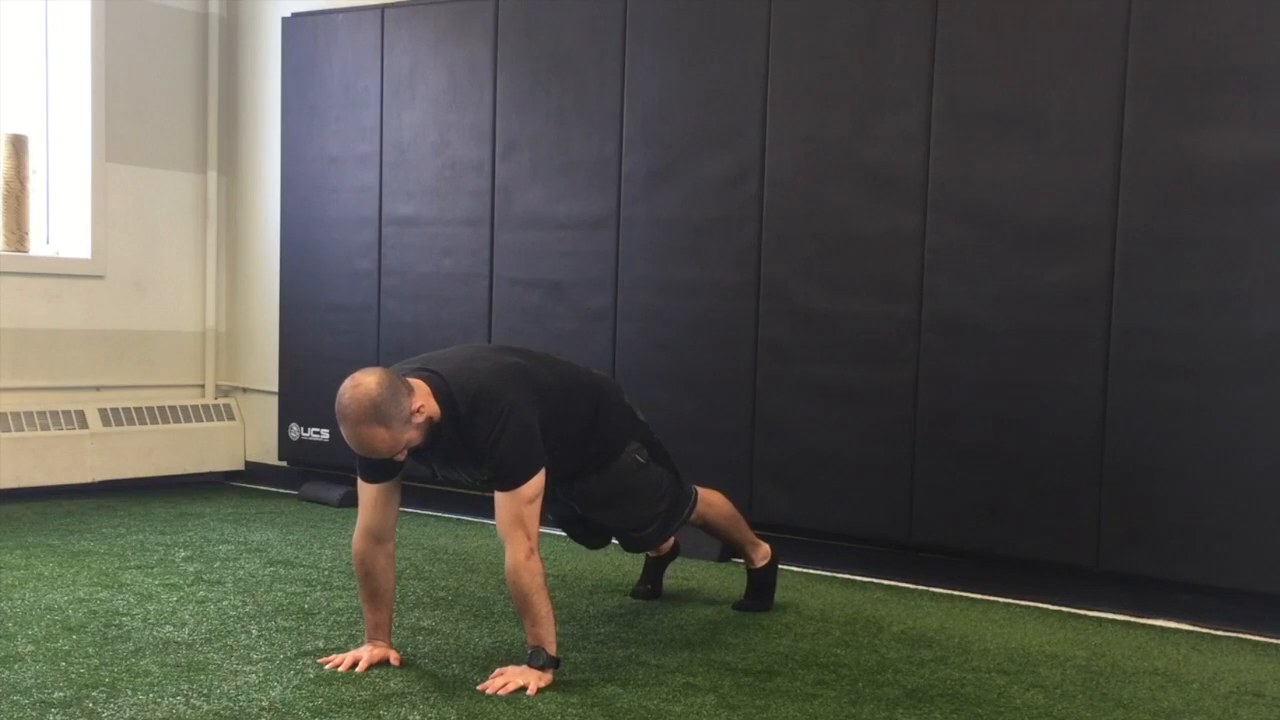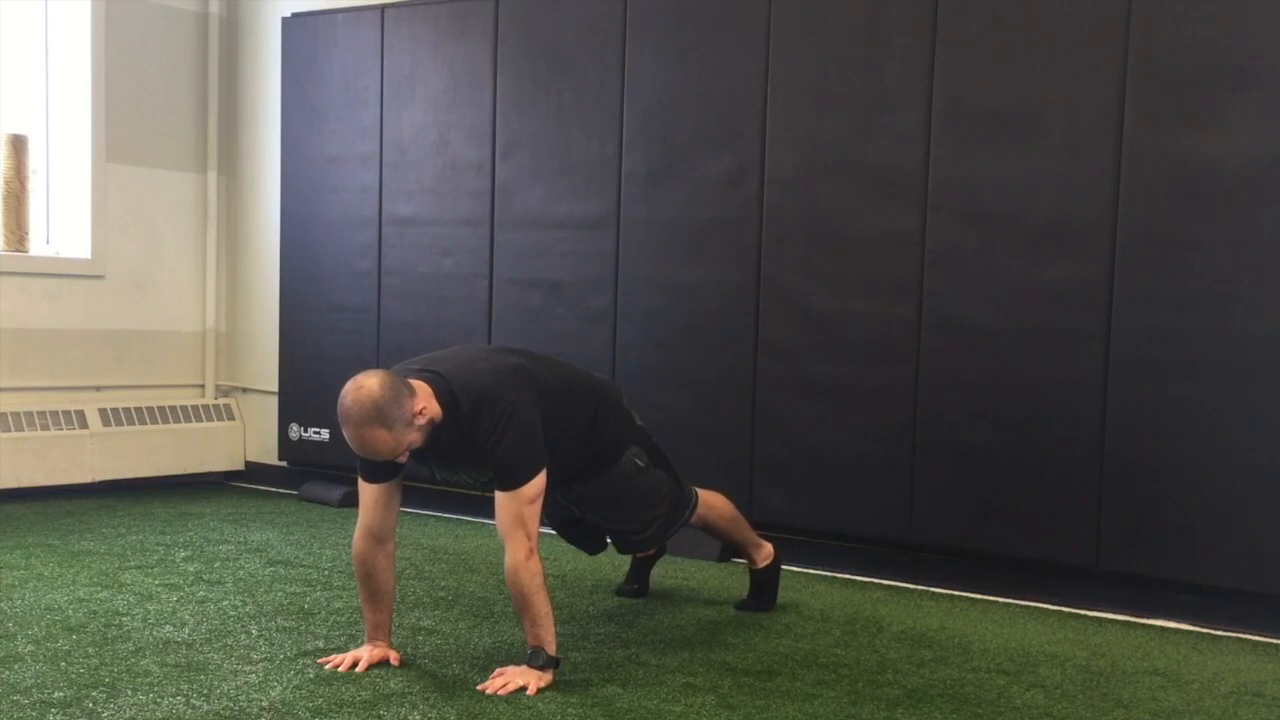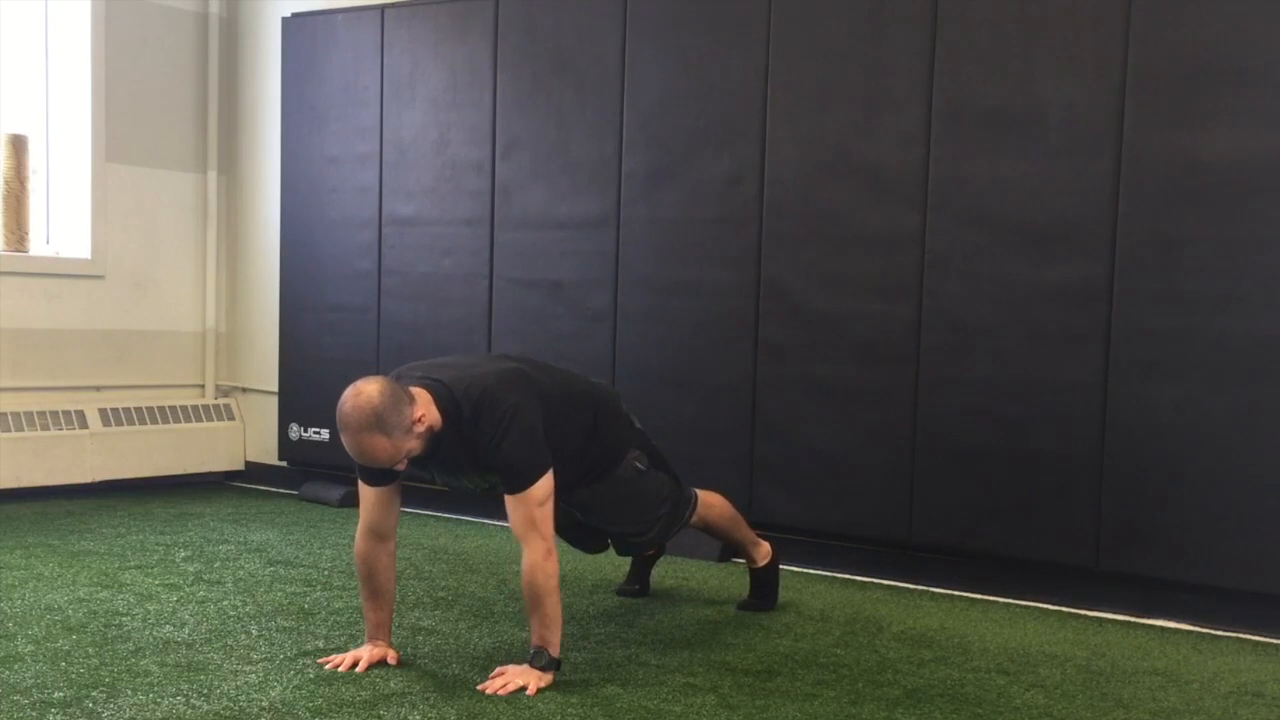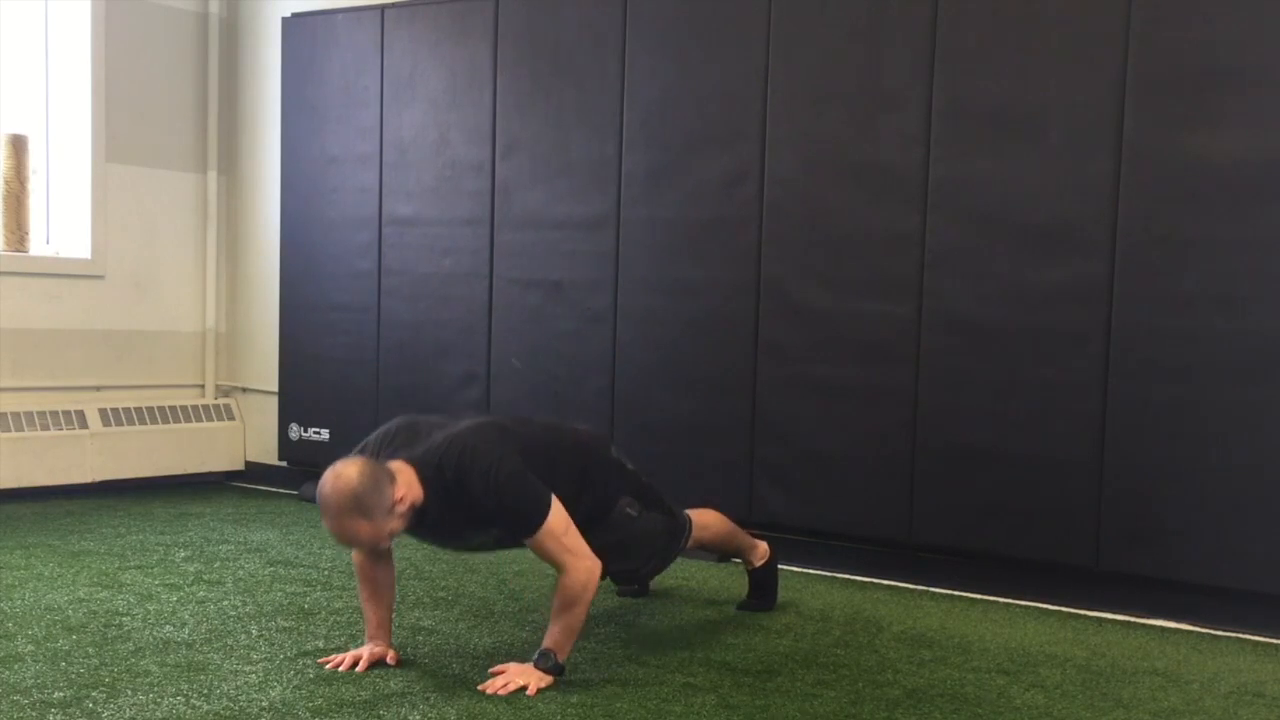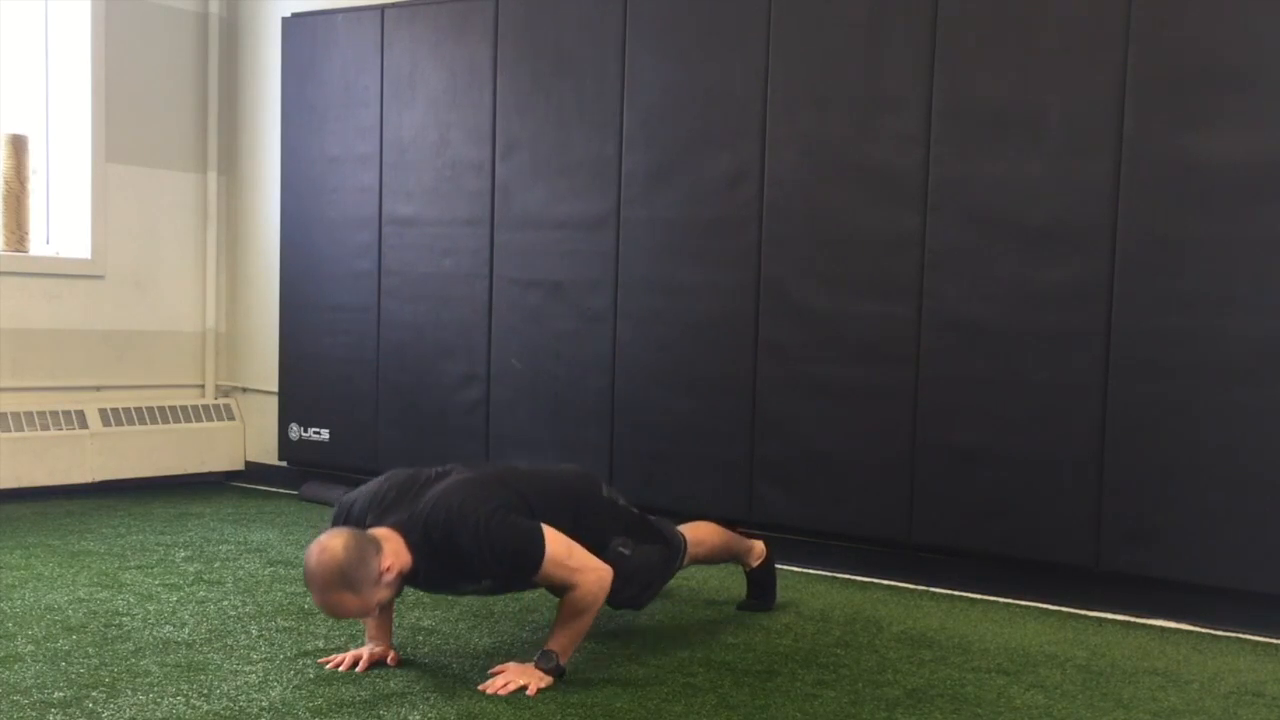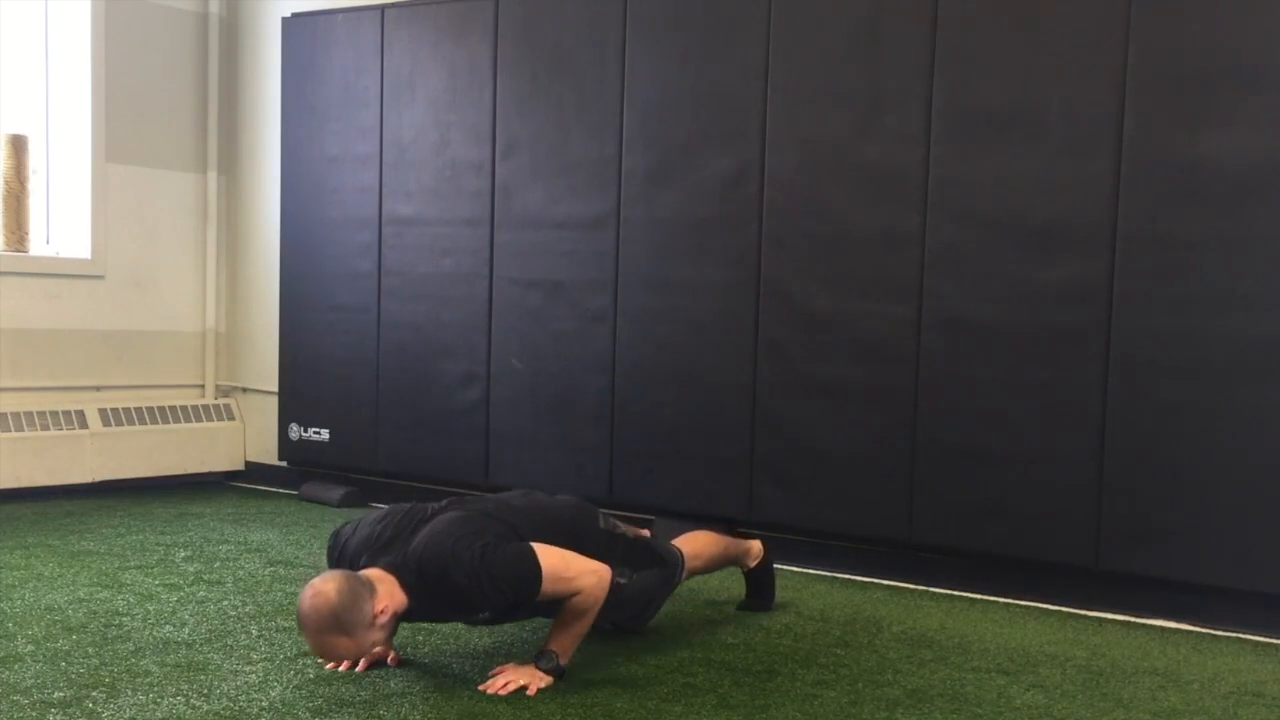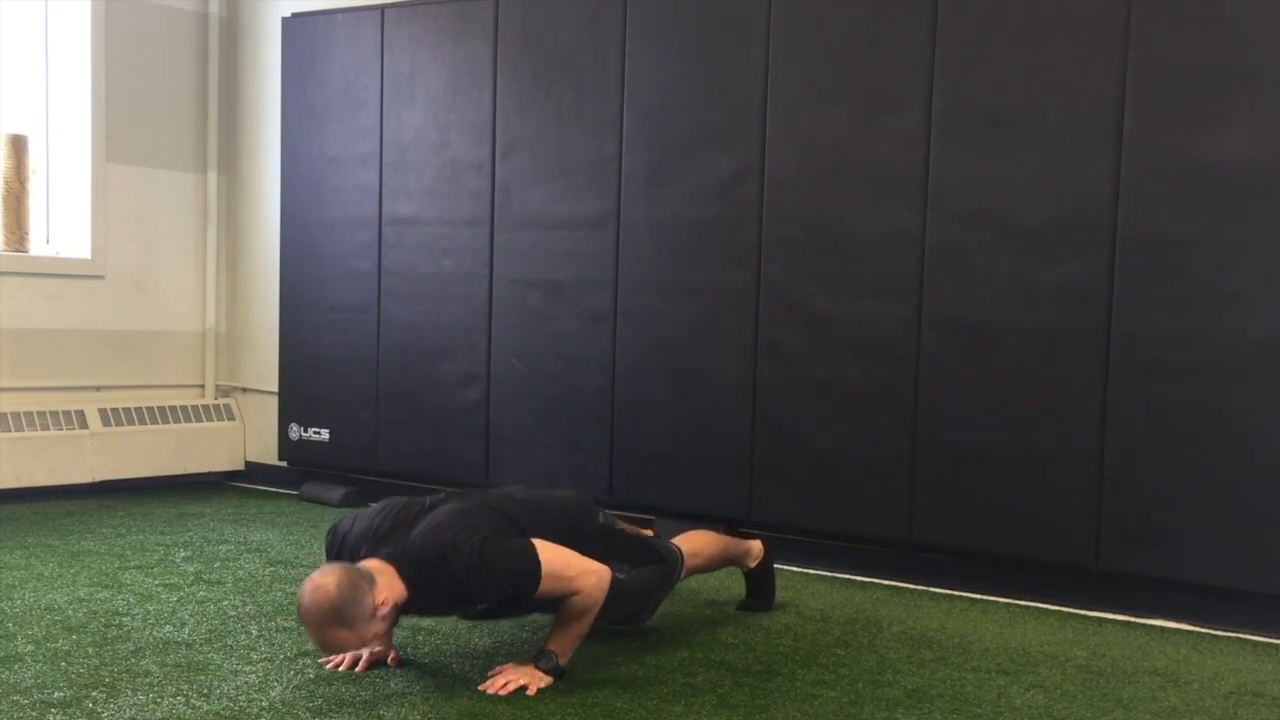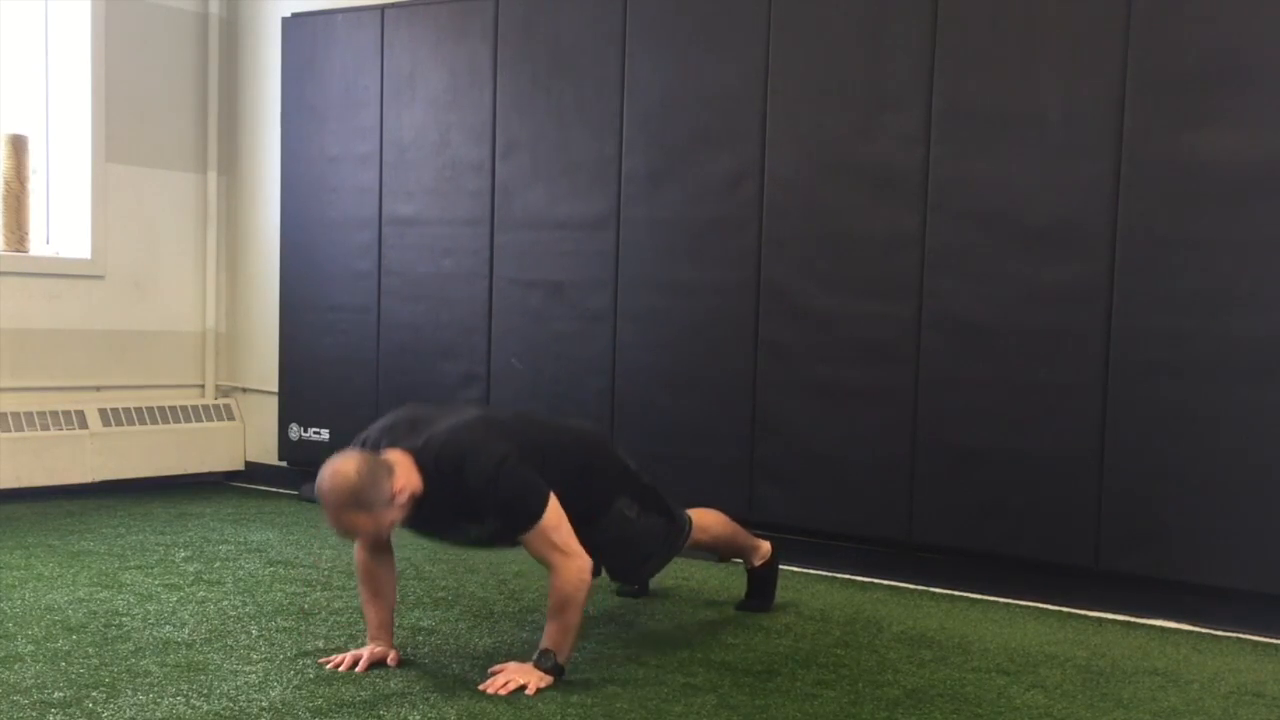
dt=0.3s
person 1, frame 1
left shoulder: (495, 408)
right shoulder: (381, 411)
left elbow: (521, 547)
right elbow: (373, 535)
left wrist: (542, 661)
right wrist: (377, 640)
left hip: (599, 432)
right hip: (546, 456)
left knee: (676, 506)
right knee: (597, 536)
left ankle: (758, 556)
right ankle: (660, 553)
person 1, frame 2
left shoulder: (497, 409)
right shoulder: (381, 414)
left elbow: (520, 548)
right elbow: (374, 536)
left wrist: (541, 662)
right wrist: (377, 640)
left hip: (597, 435)
right hip: (546, 457)
left knee: (677, 510)
right knee: (591, 538)
left ankle: (761, 557)
right ankle: (646, 552)
person 1, frame 3
left shoulder: (497, 415)
right shoulder: (381, 422)
left elbow: (536, 547)
right elbow: (375, 534)
left wrist: (542, 662)
right wrist: (377, 637)
left hip: (597, 439)
right hip: (547, 461)
left knee: (678, 510)
right knee: (591, 535)
left ankle: (759, 556)
right ankle: (645, 556)
person 1, frame 4
left shoulder: (485, 474)
right shoulder: (369, 475)
left elbow: (581, 566)
right elbow: (371, 553)
left wrist: (546, 664)
right wrist: (377, 638)
left hip: (590, 484)
right hip: (544, 494)
left knee: (673, 536)
left ankle: (757, 556)
right ankle: (635, 570)
person 1, frame 5
left shoulder: (468, 532)
right shoulder: (355, 520)
left elbow: (594, 576)
left wrist: (547, 664)
right wrist: (377, 638)
left hip: (580, 515)
right hip: (535, 511)
left knee: (673, 551)
left ankle: (753, 554)
right ankle: (640, 531)
person 1, frame 6
left shoulder: (461, 564)
right shoulder: (350, 551)
left elbow: (593, 578)
left wrist: (547, 665)
right wrist: (376, 642)
left hip: (579, 549)
right hip: (529, 525)
left knee: (672, 564)
left ankle: (750, 554)
right ankle: (638, 534)
person 1, frame 7
left shoulder: (465, 556)
right shoulder: (351, 546)
left elbow: (596, 579)
left wrist: (546, 664)
right wrist: (378, 643)
left hip: (575, 544)
right hip: (530, 531)
left knee: (669, 564)
left ankle: (751, 554)
right ankle: (640, 533)
person 1, frame 8
left shoulder: (484, 468)
right shoulder: (369, 461)
left elbow: (573, 564)
right elbow: (374, 546)
left wrist: (546, 664)
right wrist: (379, 638)
left hip: (584, 473)
right hip: (541, 486)
left knee: (674, 532)
left ankle: (758, 555)
right ankle: (636, 570)
